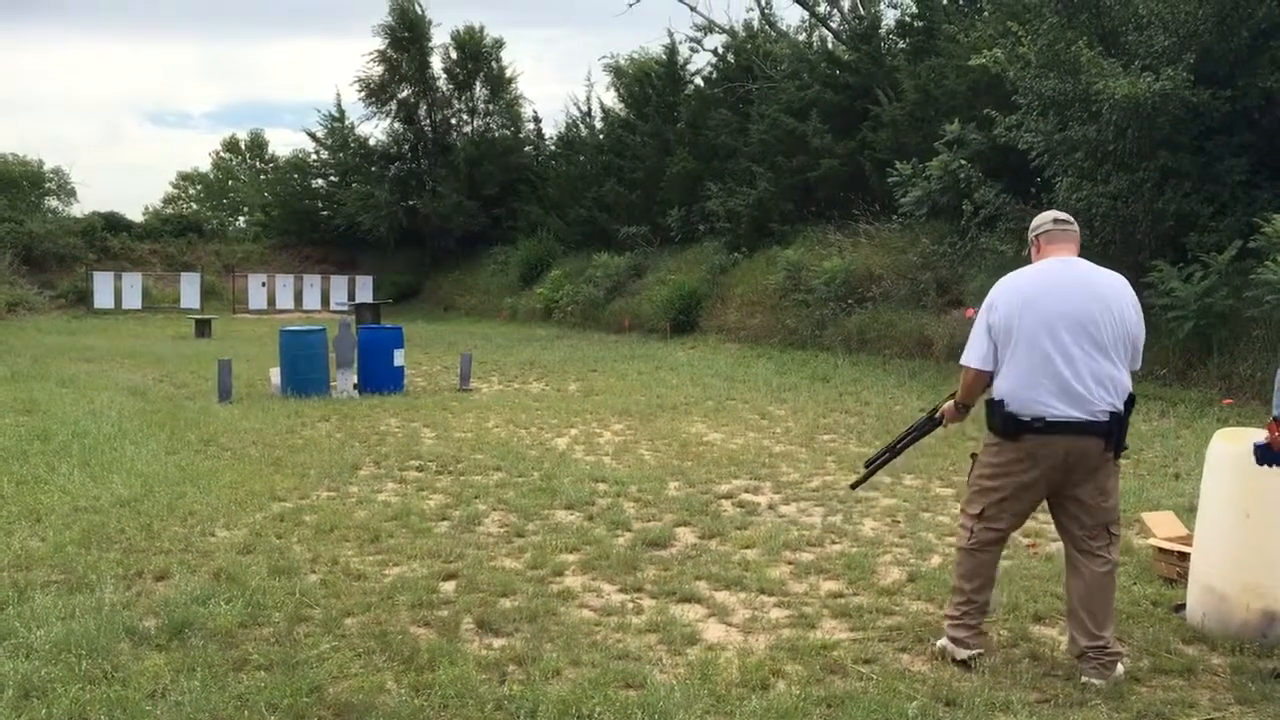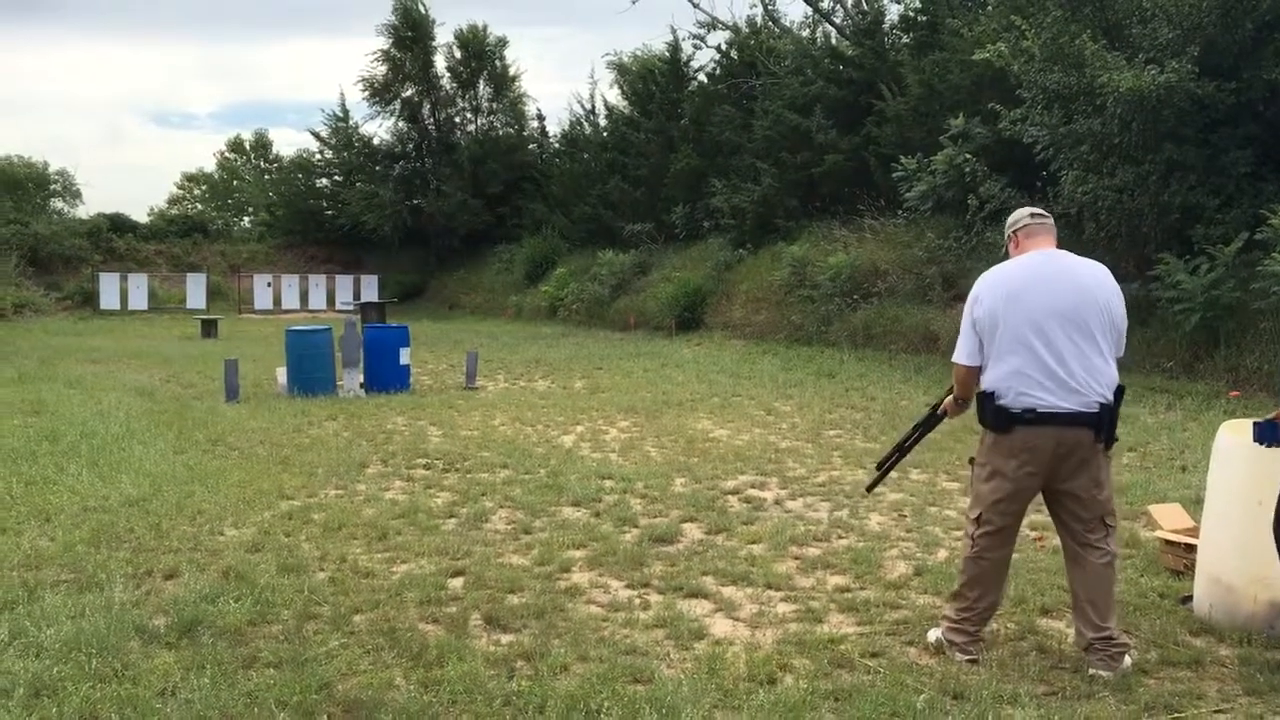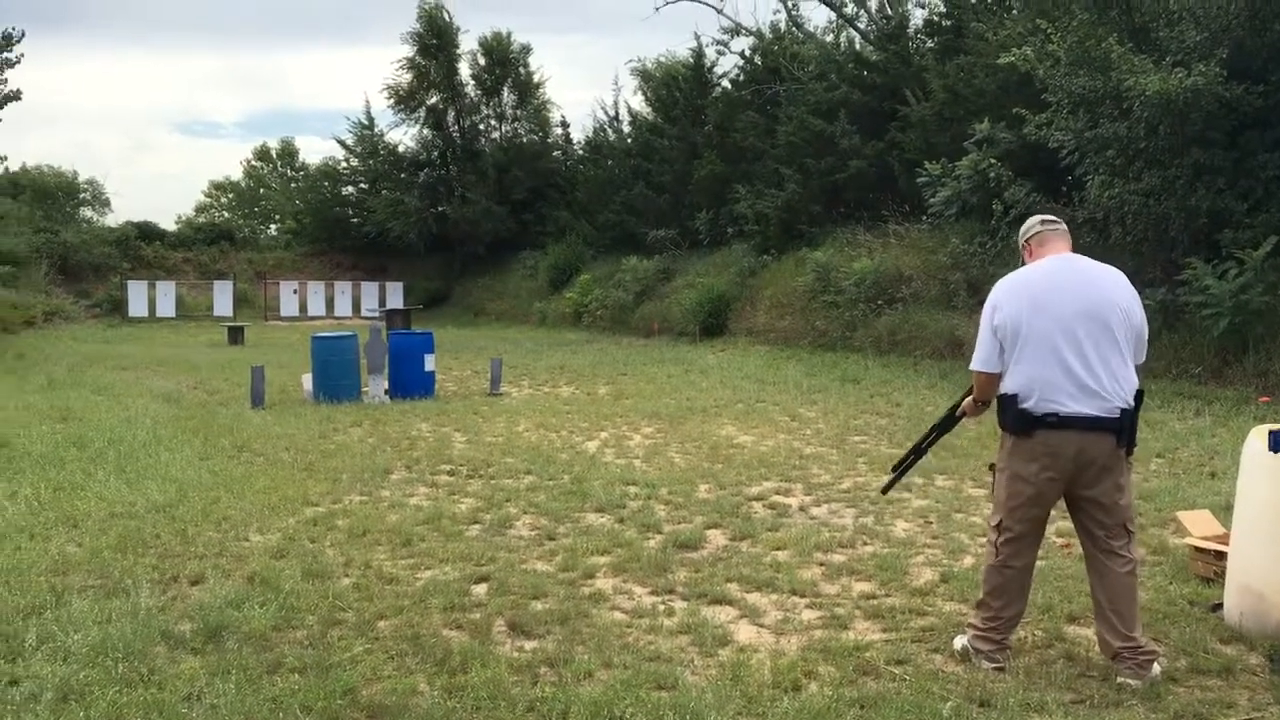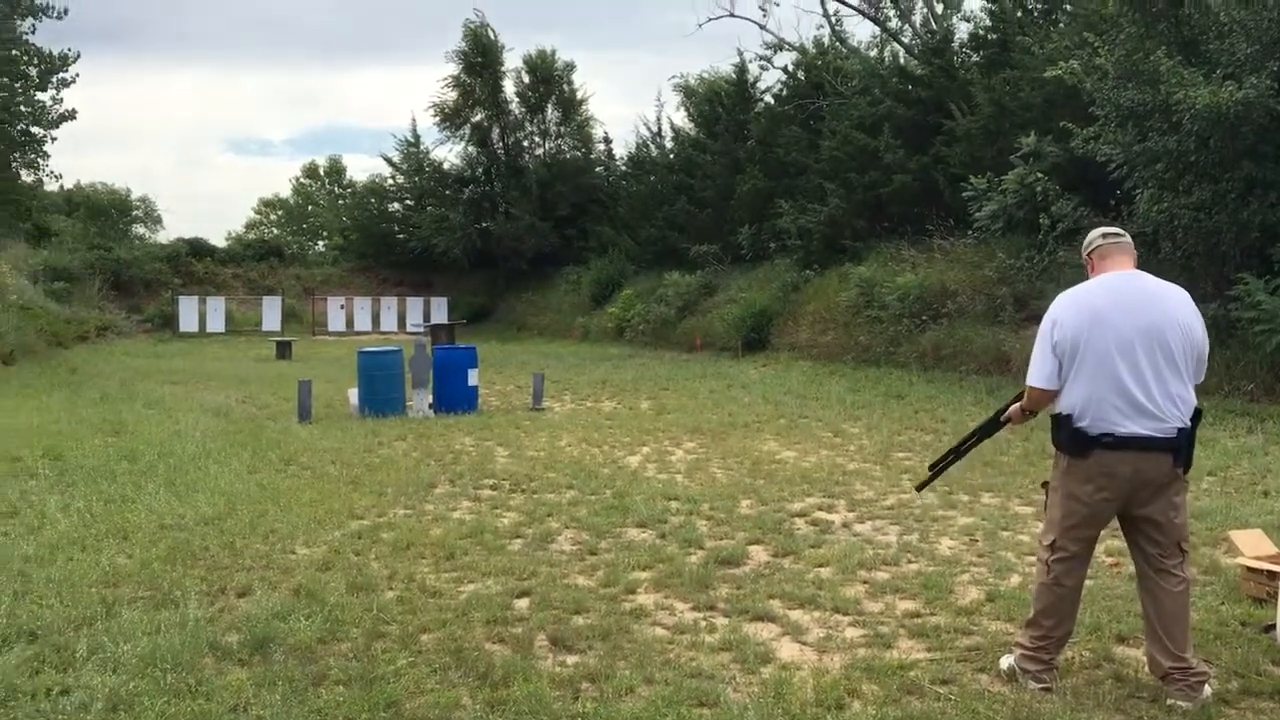
dt=0.4s
person 1, frame 1
left shoulder: (1010, 287)
right shoulder: (1117, 287)
left elbow: (976, 368)
right elbow: (1131, 362)
left wrist: (959, 406)
left hip: (1021, 436)
right hip: (1093, 438)
left knee: (981, 530)
right knee: (1094, 548)
left ankle: (963, 634)
right ankle: (1097, 657)
person 1, frame 2
left shoulder: (993, 281)
right shoulder: (1100, 277)
left elbow: (968, 365)
right elbow: (1115, 351)
left wrist: (959, 400)
left hip: (1014, 431)
right hip: (1084, 430)
left knee: (988, 535)
right knee: (1092, 540)
left ankle: (962, 635)
right ankle: (1104, 650)
person 1, frame 3
left shoulder: (1009, 288)
right shoulder: (1117, 282)
left elbow: (986, 372)
right elbow: (1136, 357)
left wrist: (978, 402)
left hip: (1034, 436)
right hip: (1105, 436)
left knee: (1010, 542)
right knee: (1112, 545)
left ankle: (988, 643)
right ankle: (1132, 657)
person 1, frame 4
left shoulder: (1070, 304)
right shoulder: (1180, 301)
left elbow: (1042, 391)
right elbow: (1195, 377)
left wrist: (1023, 410)
left hip: (1090, 455)
right hip: (1163, 456)
left knee: (1062, 559)
right knee: (1166, 566)
left ankle: (1035, 662)
right ankle: (1182, 678)
